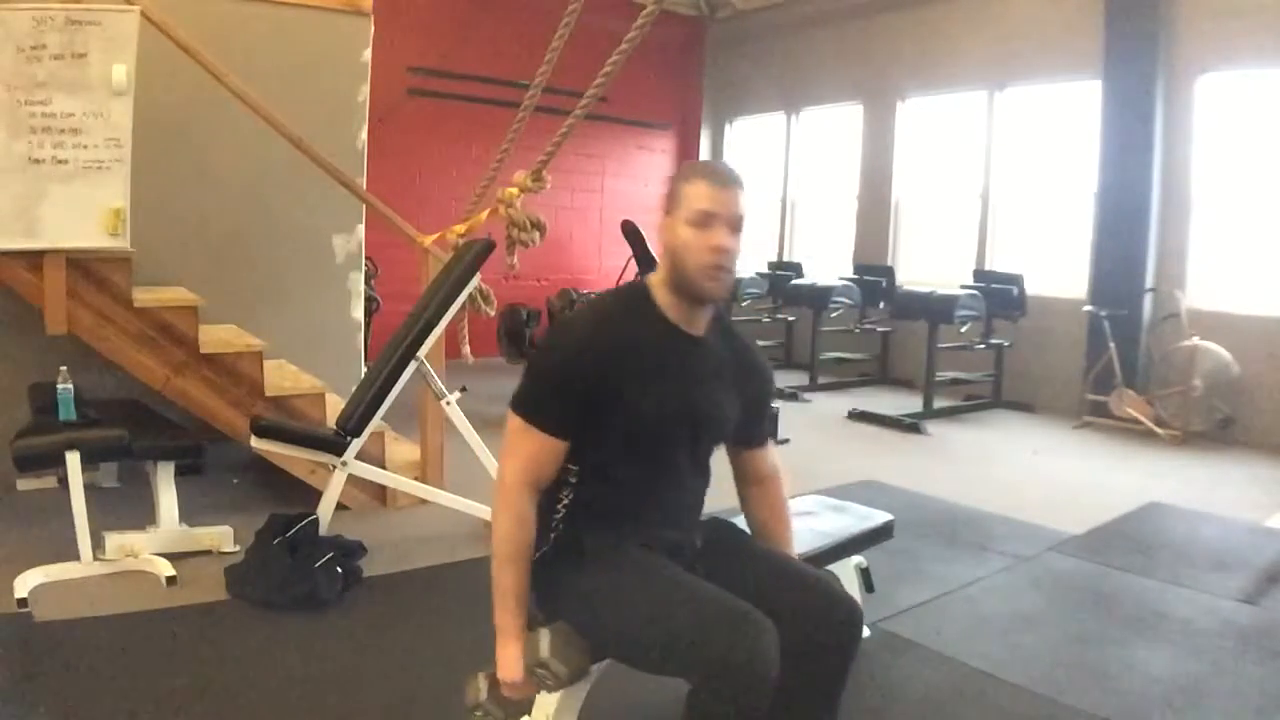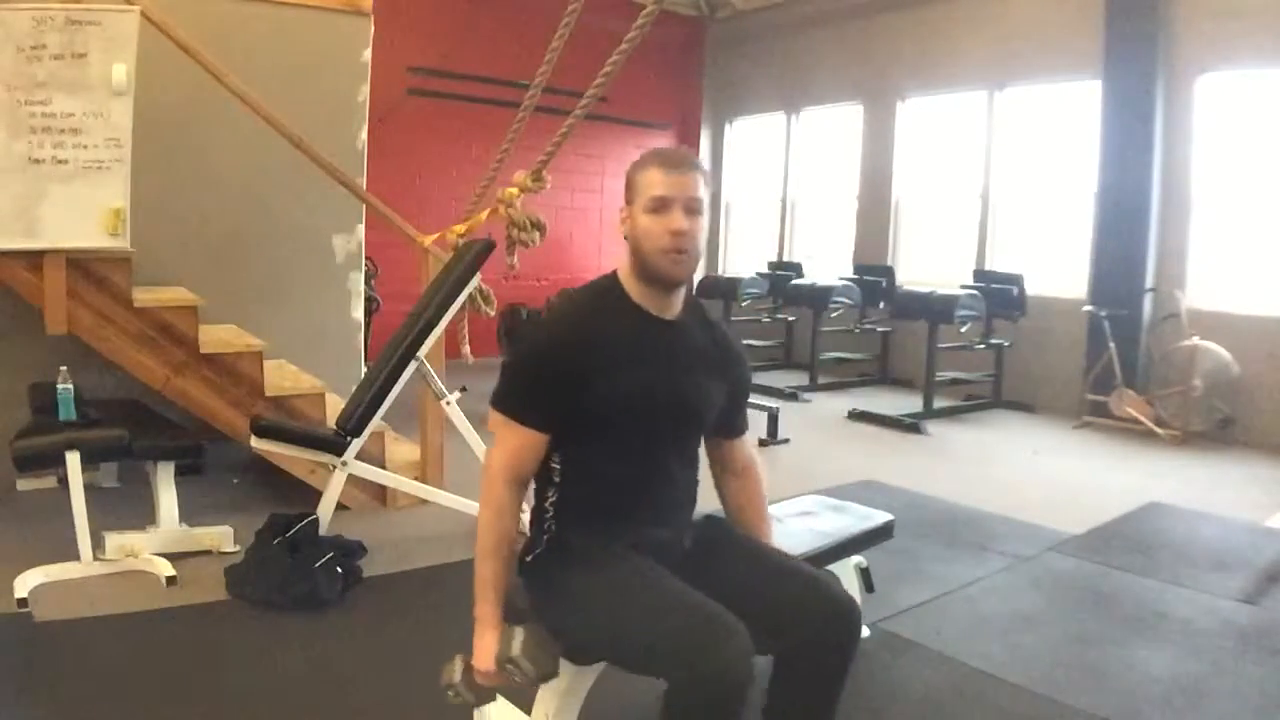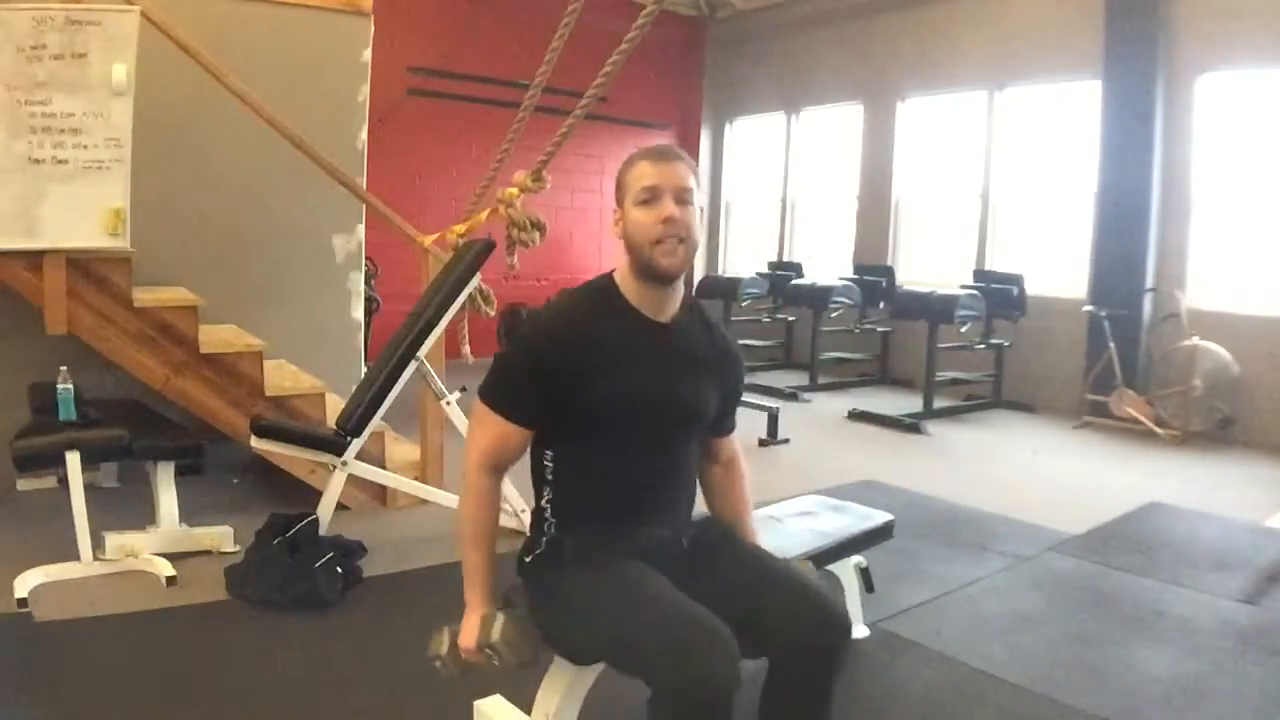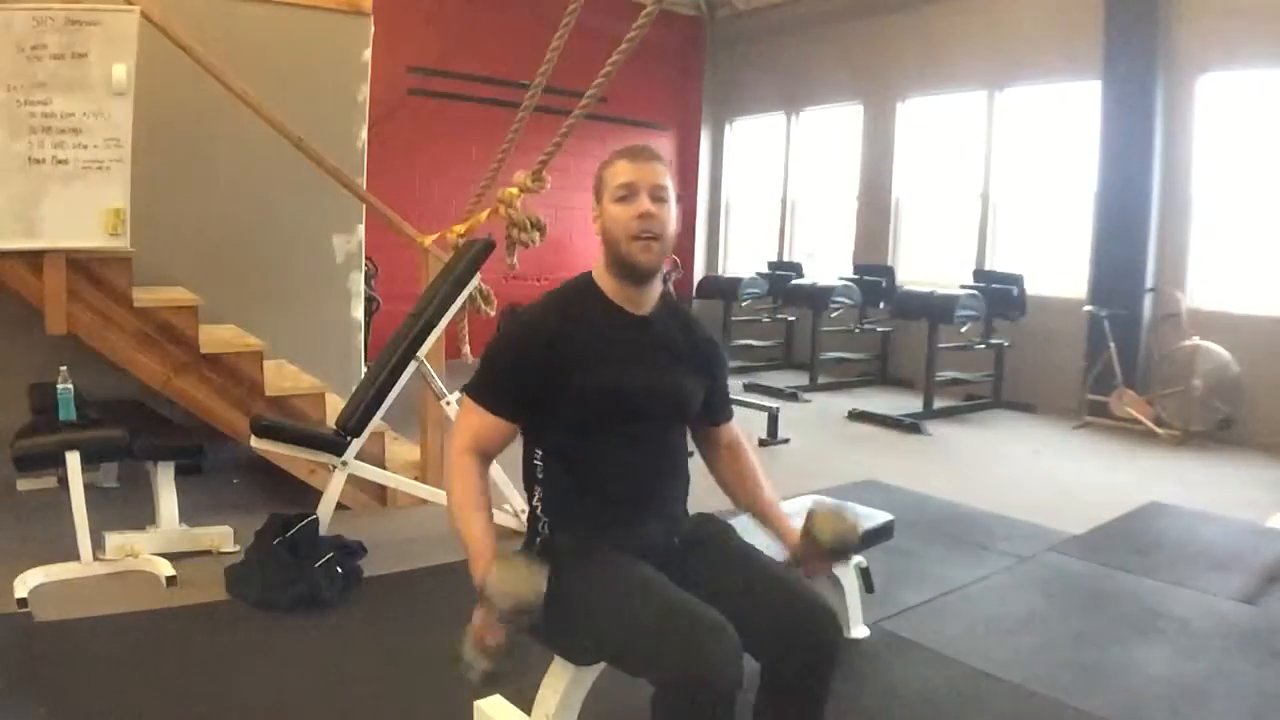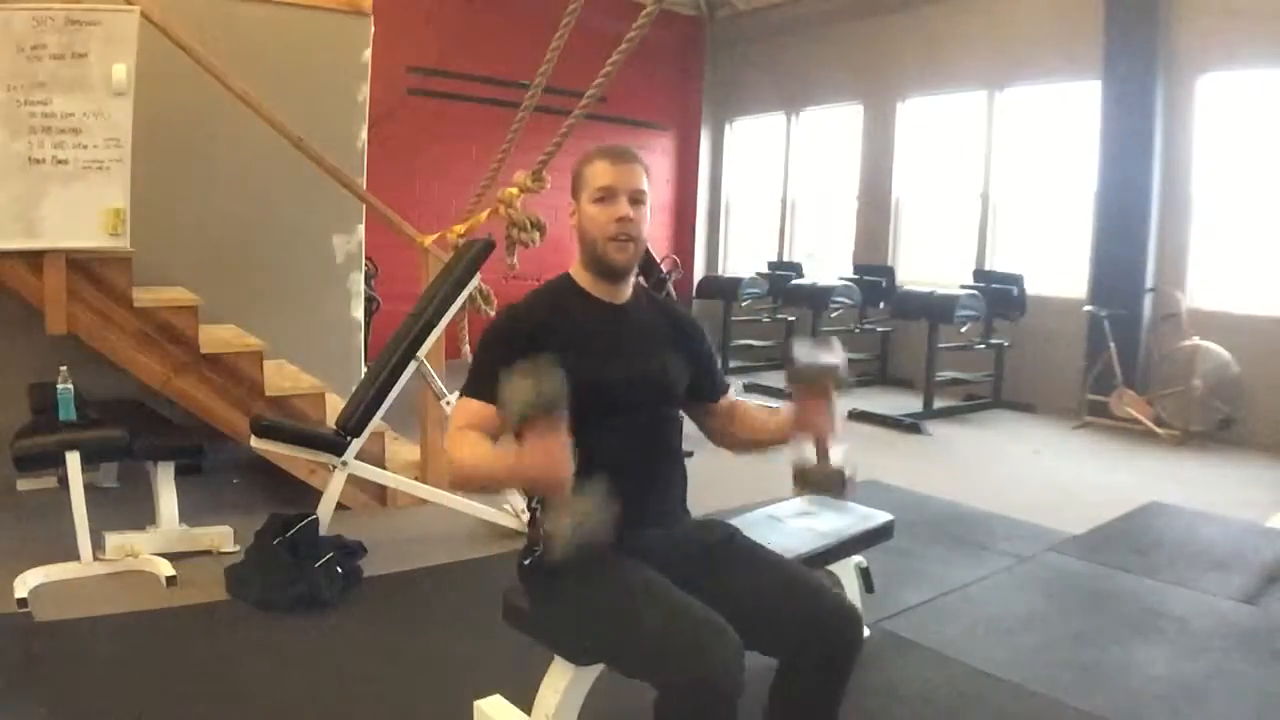
dt=0.2s
person 1, frame 1
left shoulder: (740, 362)
right shoulder: (590, 340)
left elbow: (759, 478)
right elbow: (519, 485)
left wrist: (785, 589)
right wrist: (511, 632)
left hip: (685, 542)
right hip: (586, 558)
left knee: (831, 617)
right knee: (741, 645)
person 1, frame 2
left shoulder: (717, 348)
right shoulder: (565, 334)
left elbow: (735, 466)
right elbow: (504, 478)
left wrist: (766, 580)
right wrist: (489, 622)
left hip: (681, 541)
right hip: (579, 557)
left knee: (829, 617)
right knee: (717, 652)
person 1, frame 3
left shoulder: (714, 347)
right shoulder: (560, 332)
right elbow: (482, 462)
left wrist: (758, 576)
right wrist: (478, 604)
left hip: (681, 542)
right hip: (578, 556)
left knee: (820, 625)
right knee: (704, 661)
person 1, frame 4
left shoulder: (692, 338)
right shoulder: (544, 329)
left elbow: (720, 440)
right elbow: (467, 452)
left wrist: (784, 529)
right wrist: (488, 580)
left hip: (676, 536)
right hip: (578, 551)
left knee: (812, 628)
right knee: (707, 654)
person 1, frame 5
left shoulder: (672, 324)
right shoulder: (529, 324)
left elbow: (726, 421)
right elbow: (456, 453)
left wrist: (794, 423)
right wrist: (521, 466)
left hip: (677, 537)
right hip: (578, 557)
left knee: (831, 625)
right knee: (709, 661)
